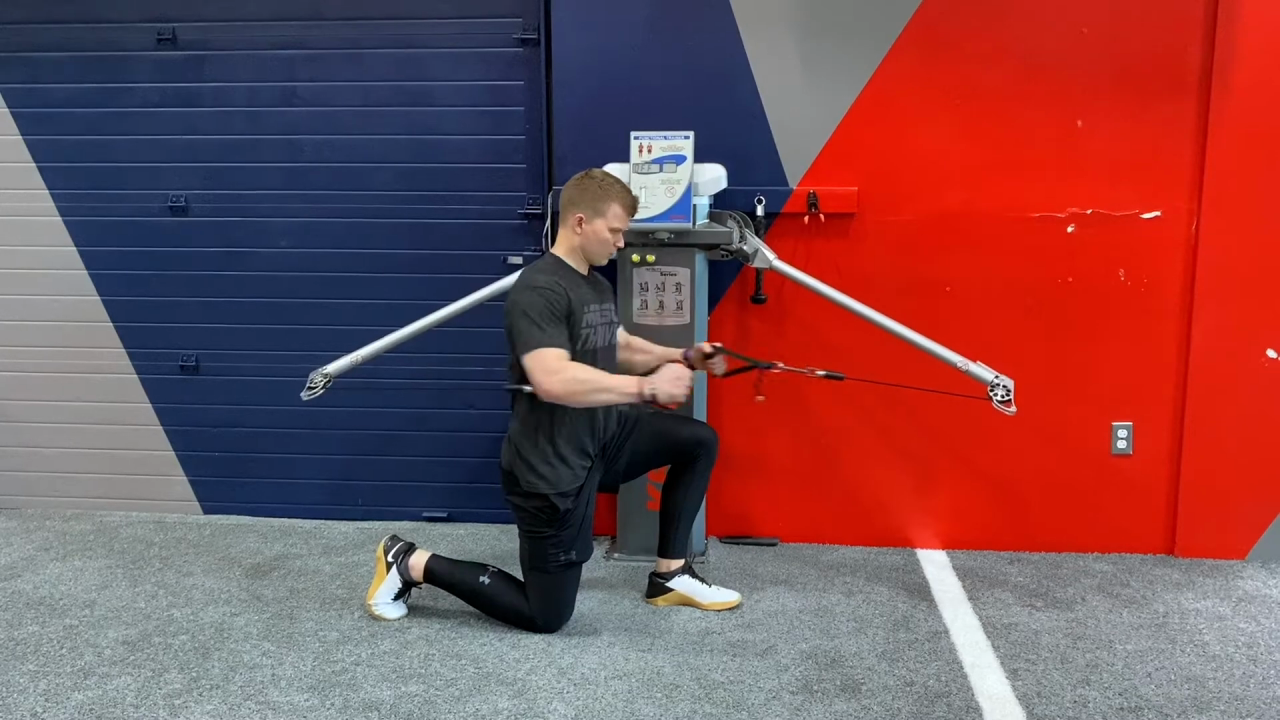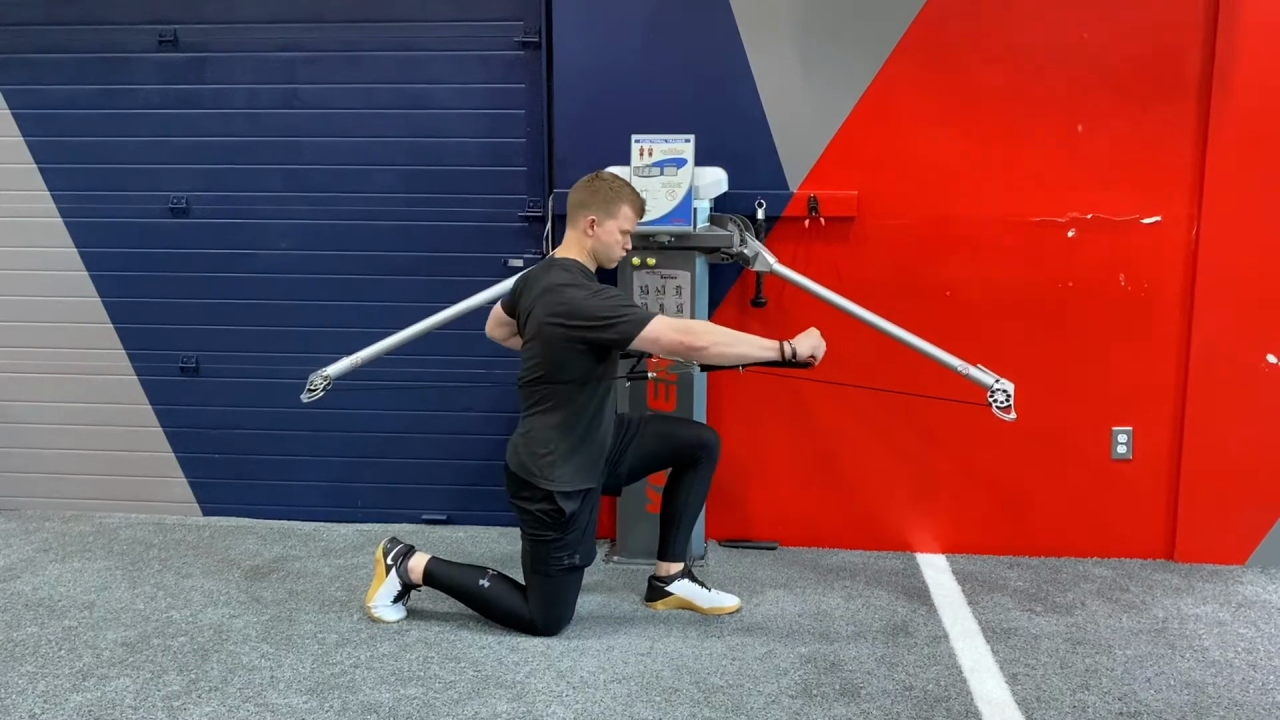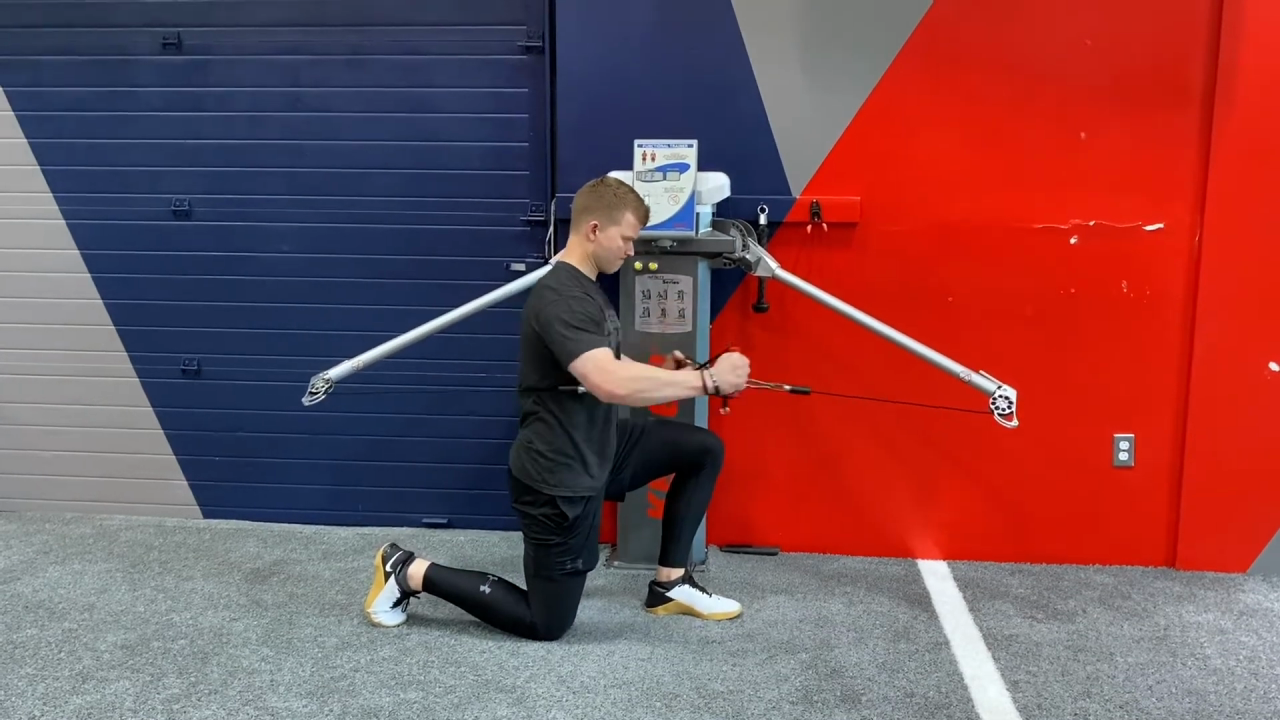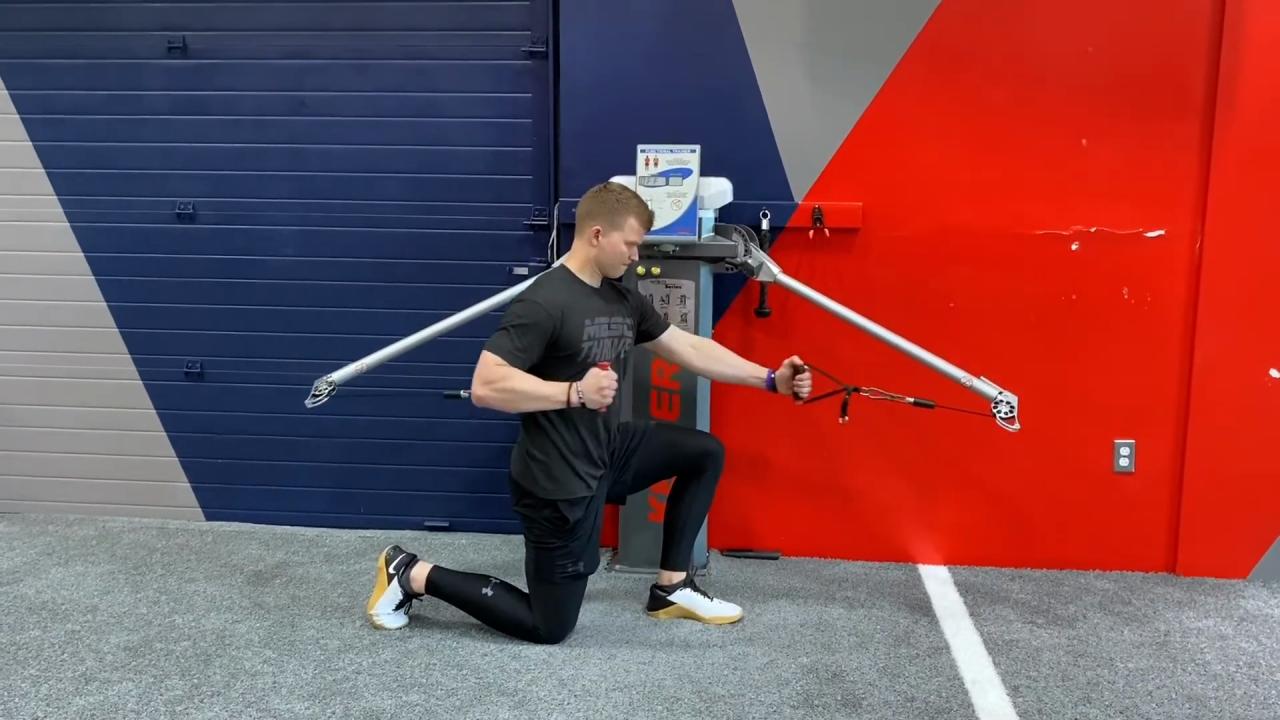
dt=0.7s
person 1, frame 1
left shoulder: (595, 284)
right shoulder: (539, 291)
left elbow: (618, 347)
right elbow: (553, 382)
left wrist: (685, 358)
right wrist: (649, 387)
left hip: (598, 438)
right hip: (548, 470)
left knee: (699, 441)
right knee: (546, 616)
left ankle: (669, 575)
right ankle: (410, 563)
person 1, frame 2
left shoulder: (541, 276)
right shoulder: (581, 300)
left elbow: (497, 328)
right elbow: (687, 340)
right wrist: (788, 348)
right hip: (553, 475)
left knee: (700, 444)
right knee: (546, 619)
left ankle: (669, 579)
right ankle: (412, 567)
person 1, frame 3
left shoulder: (586, 286)
right shoulder: (561, 299)
right elbow: (612, 384)
left wrist: (668, 372)
right wrist: (705, 380)
left hip: (600, 449)
right hip: (558, 476)
left knee: (703, 450)
right knee: (547, 623)
left ankle: (669, 584)
right ankle: (409, 572)
person 1, frame 4
left shoulder: (622, 298)
right shoulder: (544, 303)
left elbow: (688, 349)
right elbow: (487, 387)
left wrist: (770, 379)
right wrist: (575, 392)
left hip: (606, 453)
right hip: (557, 481)
left knee: (704, 453)
right knee: (548, 626)
left ankle: (671, 588)
right ankle: (412, 575)
